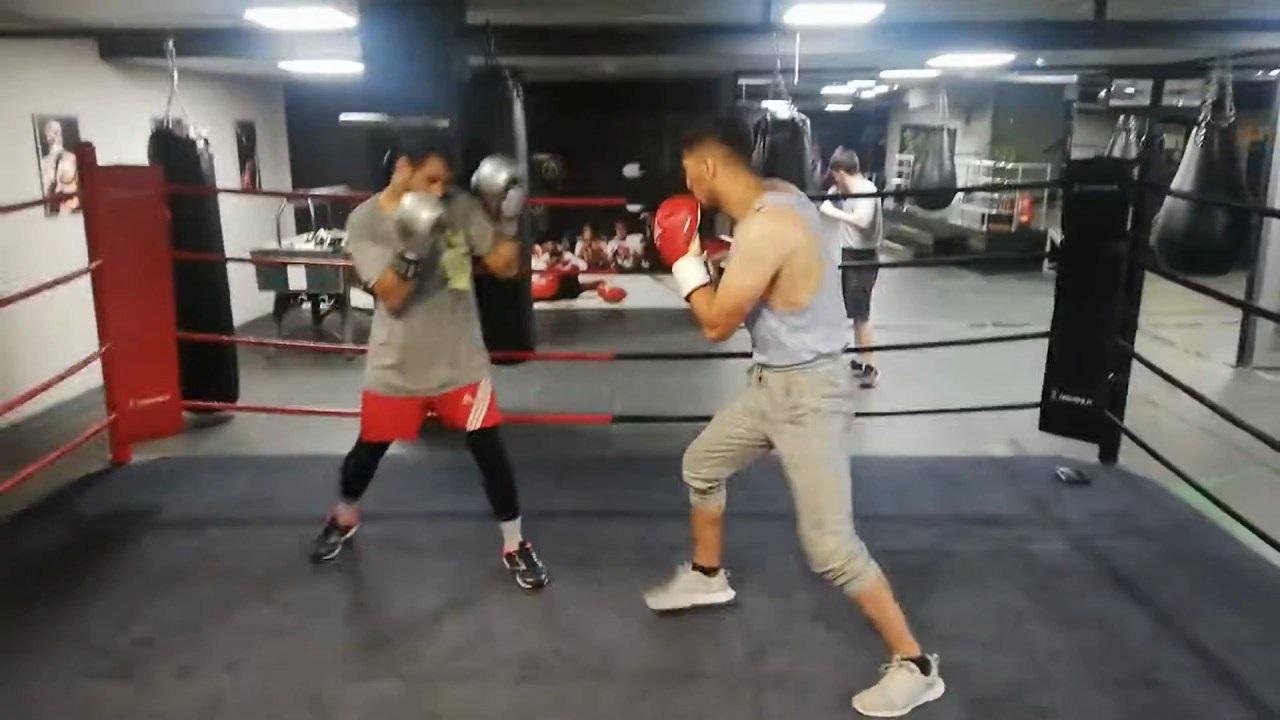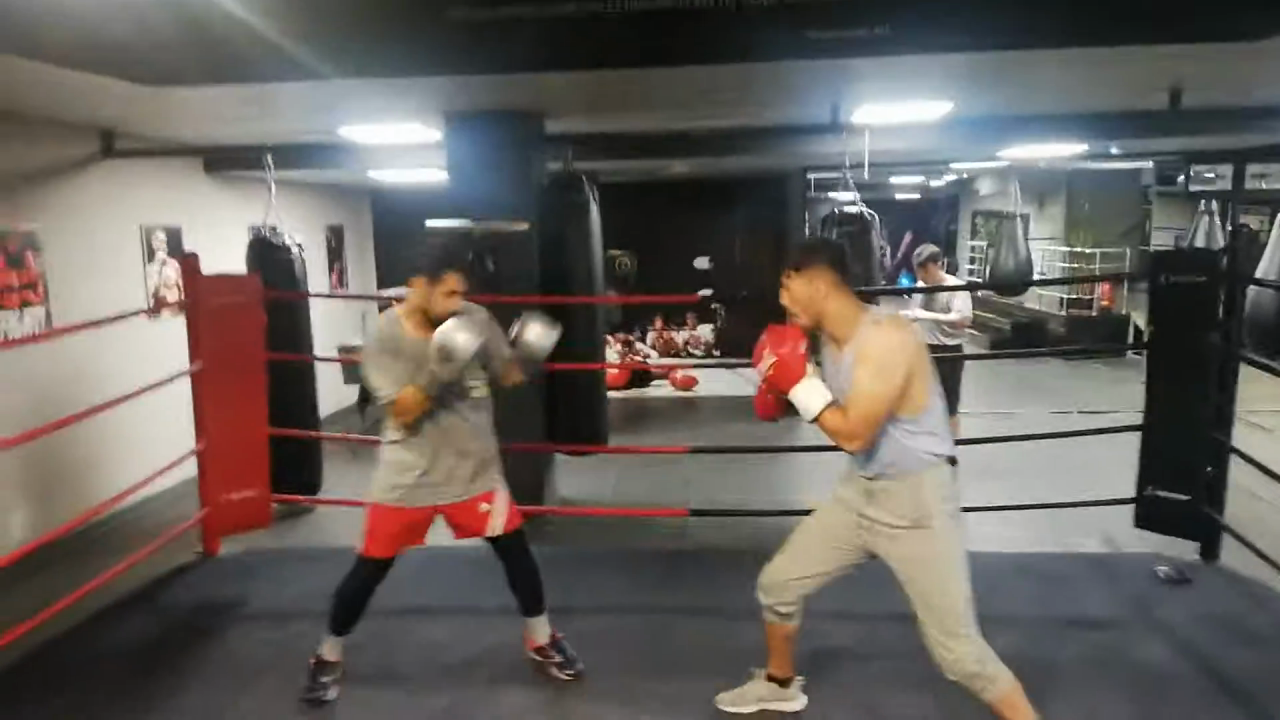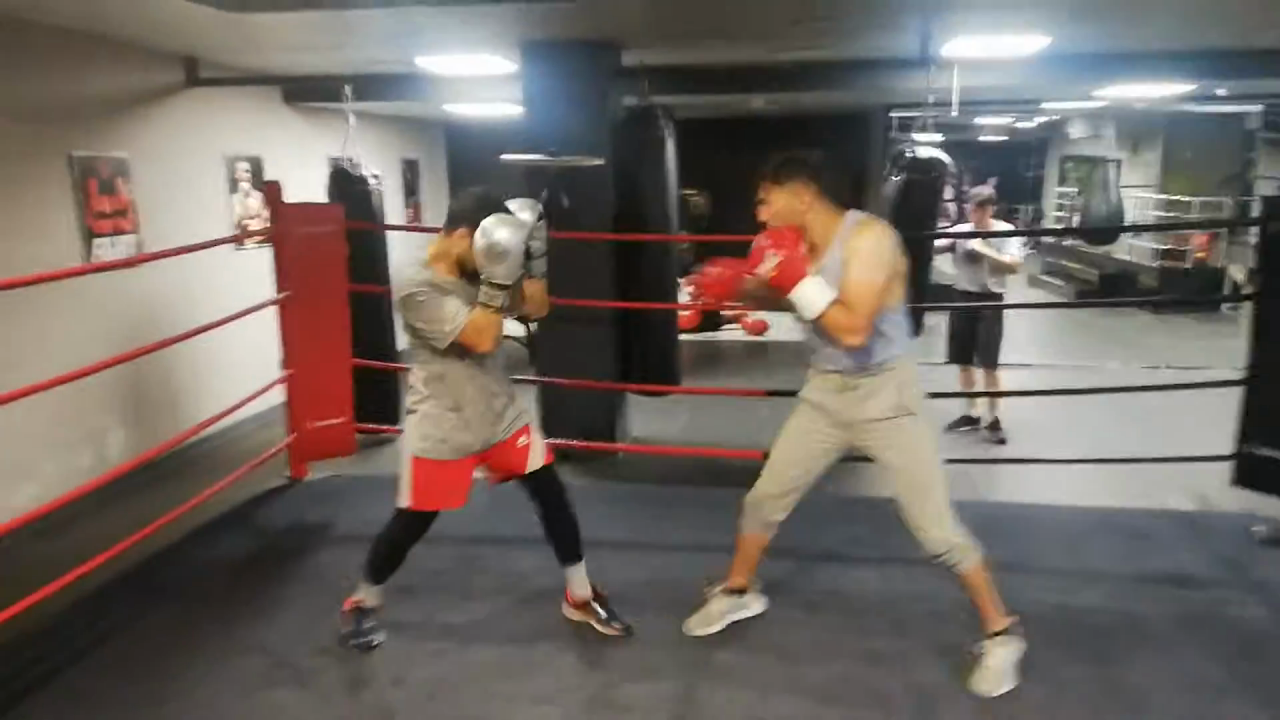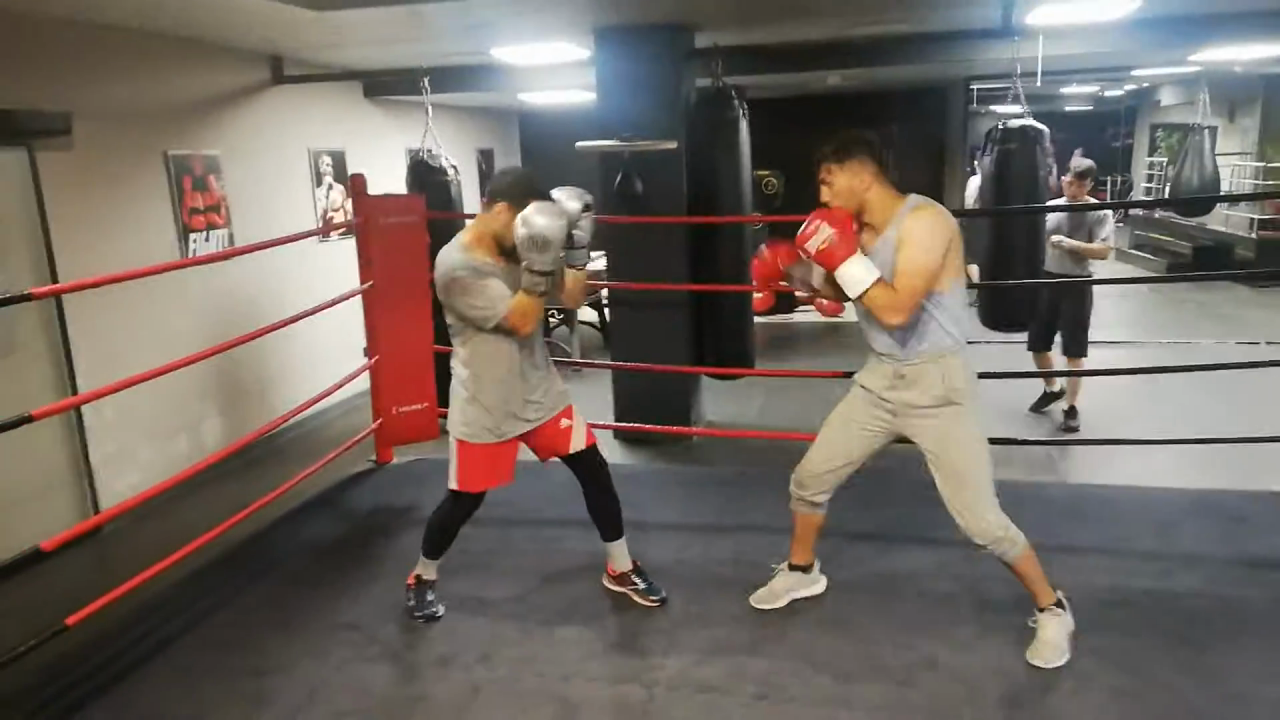
dt=0.7s
person 1, frame 1
left shoulder: (765, 230)
right shoulder: (778, 199)
left elbow: (717, 325)
left wrist: (684, 257)
right wrist: (712, 247)
left hip: (808, 393)
right hip: (774, 381)
left knee: (830, 544)
right knee: (702, 462)
left ankle: (915, 665)
right ankle: (706, 575)
person 1, frame 2
left shoulder: (885, 338)
right shoulder: (834, 339)
left elbow: (853, 436)
left wrist: (795, 378)
right wrist: (786, 387)
left hip: (916, 501)
right hip: (860, 493)
left knee: (957, 650)
right knee: (777, 585)
person 1, frame 3
left shoulder: (869, 238)
right shoulder: (797, 241)
left elbow: (852, 330)
right elbow: (782, 287)
left wrist: (794, 279)
right wrist: (740, 280)
left hip: (886, 396)
right hip: (825, 393)
left knee: (937, 529)
right knee: (766, 498)
left ankle: (1001, 634)
right ankle: (738, 592)
person 1, frame 4
left shoulder: (925, 221)
right shoulder: (865, 229)
left elbow: (894, 311)
right elbow: (840, 299)
left wrist: (842, 258)
right wrist: (807, 265)
left hip: (937, 385)
right hip: (880, 381)
left knee: (980, 520)
right knee: (809, 478)
left ankle: (1052, 607)
right ankle: (801, 570)
person 2, frame 1
left shoulder: (461, 208)
right shoulder: (366, 221)
left elbow: (505, 267)
right elbow: (391, 297)
left wrist: (507, 218)
right wrist: (408, 248)
left hip: (461, 360)
right hip: (396, 363)
left knee: (489, 450)
right knee: (369, 449)
left ankle: (515, 545)
right ankle: (343, 519)
person 2, frame 2
left shoulder: (473, 320)
right shoulder: (383, 338)
left elbow: (507, 376)
right elbow: (405, 413)
left wrist: (525, 353)
right wrist: (438, 372)
left hip: (474, 467)
right hip: (407, 476)
left knee: (515, 550)
right knee: (371, 567)
left ankle: (542, 640)
right ankle: (328, 657)
person 2, frame 3
left shoulder: (481, 263)
right shoulder: (418, 289)
left elbow: (535, 307)
right elbow: (483, 338)
left wrist: (531, 254)
right wrist: (500, 277)
left hip: (500, 413)
right hip: (441, 427)
left knee: (552, 496)
right knee: (411, 522)
left ankle: (581, 595)
right ankle: (361, 602)
person 2, frame 4
left shoulder: (520, 246)
right shoulder: (456, 265)
left elbow: (572, 298)
right elbow: (522, 322)
left wrist: (576, 244)
right wrist: (541, 261)
left hip: (541, 392)
right hip: (484, 407)
left knee: (595, 471)
right knee: (464, 500)
left ankle: (621, 569)
right ankle: (423, 577)
person 3, frame 1
left shoulder: (866, 191)
right shoulder: (854, 191)
left elbow: (861, 222)
left wrist: (833, 212)
right wrist: (834, 201)
left hip: (862, 259)
right hip: (851, 256)
left knee: (860, 314)
right knee: (854, 312)
left ankle: (870, 367)
right ankle: (860, 360)
person 3, frame 2
left shoulder: (956, 287)
right shoulder: (921, 287)
left elbow: (964, 319)
left wrist: (927, 315)
right wrist: (908, 315)
left hip: (949, 354)
right hip: (925, 351)
left knee: (949, 409)
person 3, frame 3
left shoulder: (1006, 231)
right shoulder: (960, 230)
left elbow: (1014, 265)
right elbow: (934, 246)
left wrist: (984, 250)
left hip: (989, 302)
right hip: (962, 299)
left knee: (989, 363)
right knee: (964, 360)
left ankle: (993, 418)
right ankle: (973, 413)
person 3, frame 4
left shoulder: (1100, 213)
right shoulder: (1050, 207)
left elbow: (1103, 250)
left wrist: (1071, 244)
left hip: (1076, 286)
right hip: (1046, 282)
left knee: (1074, 351)
right knee: (1038, 346)
left ankle: (1071, 408)
right ankle: (1052, 389)
